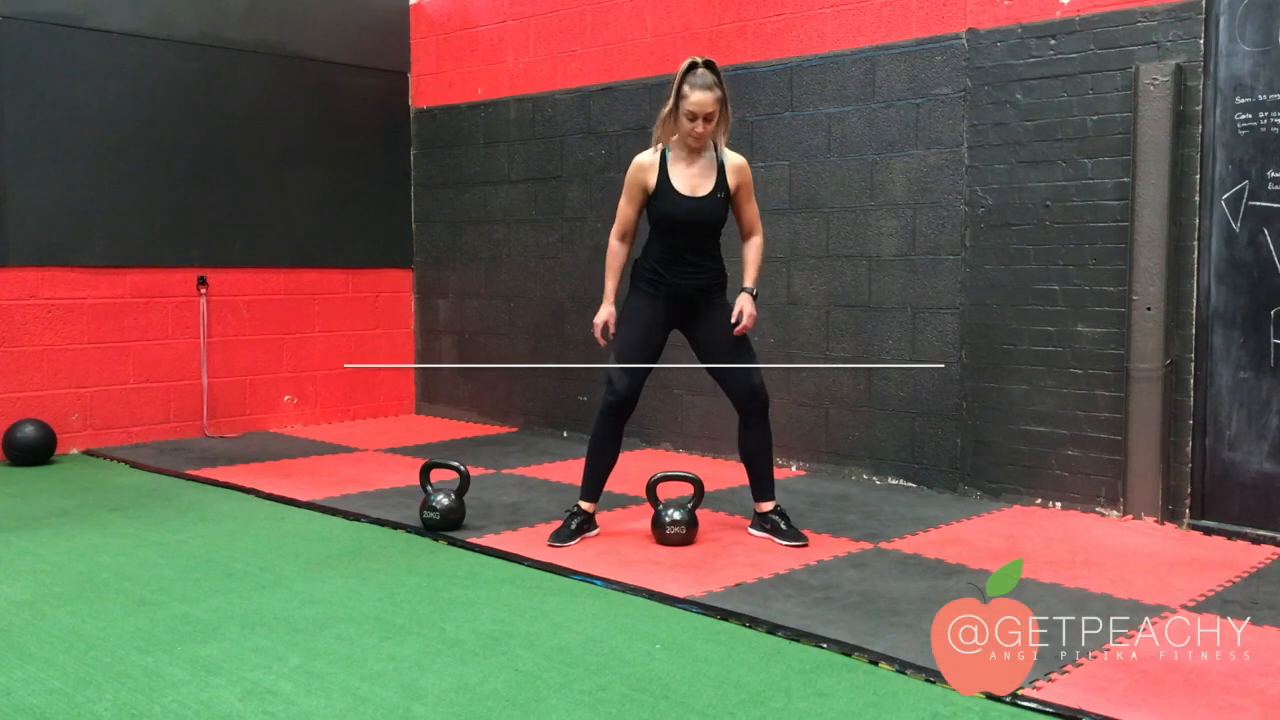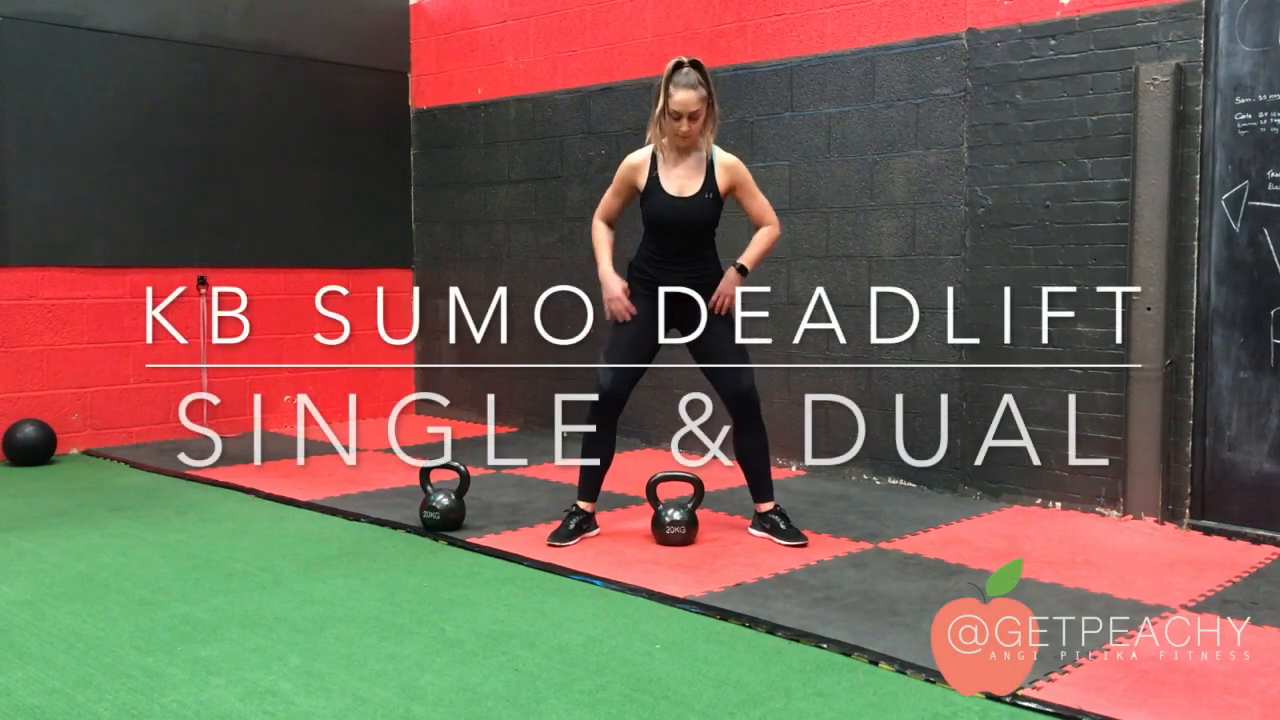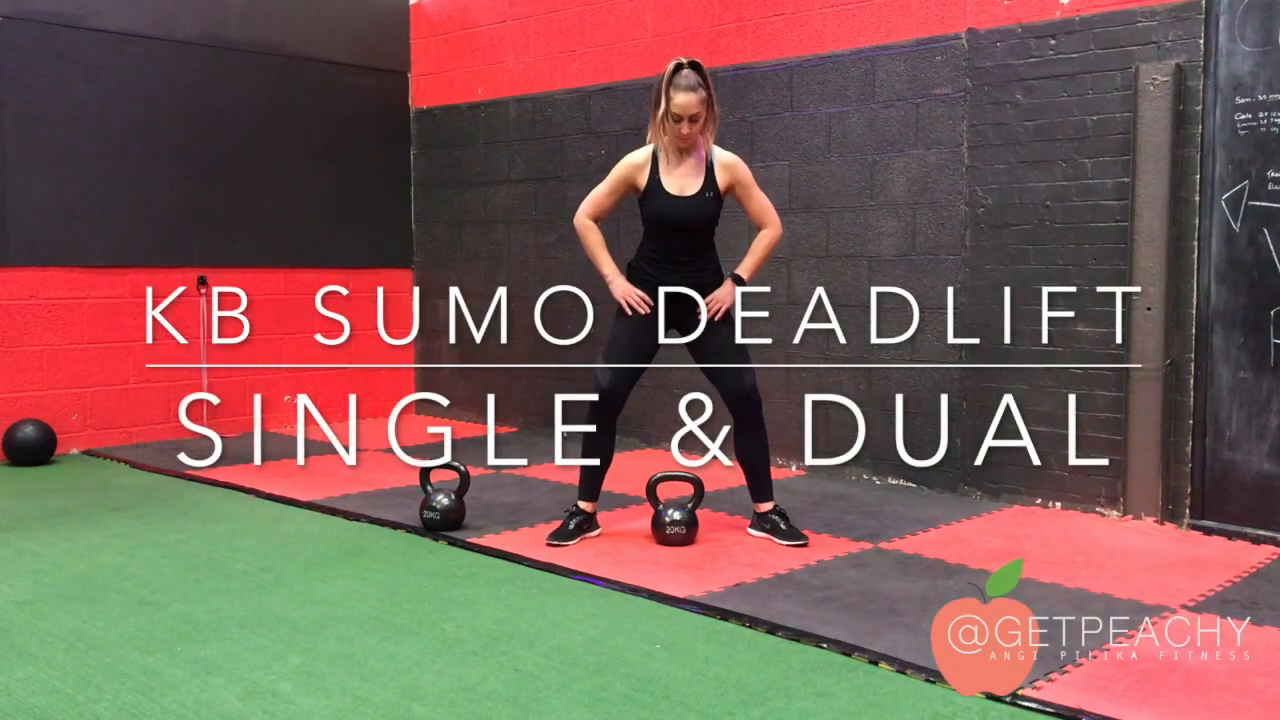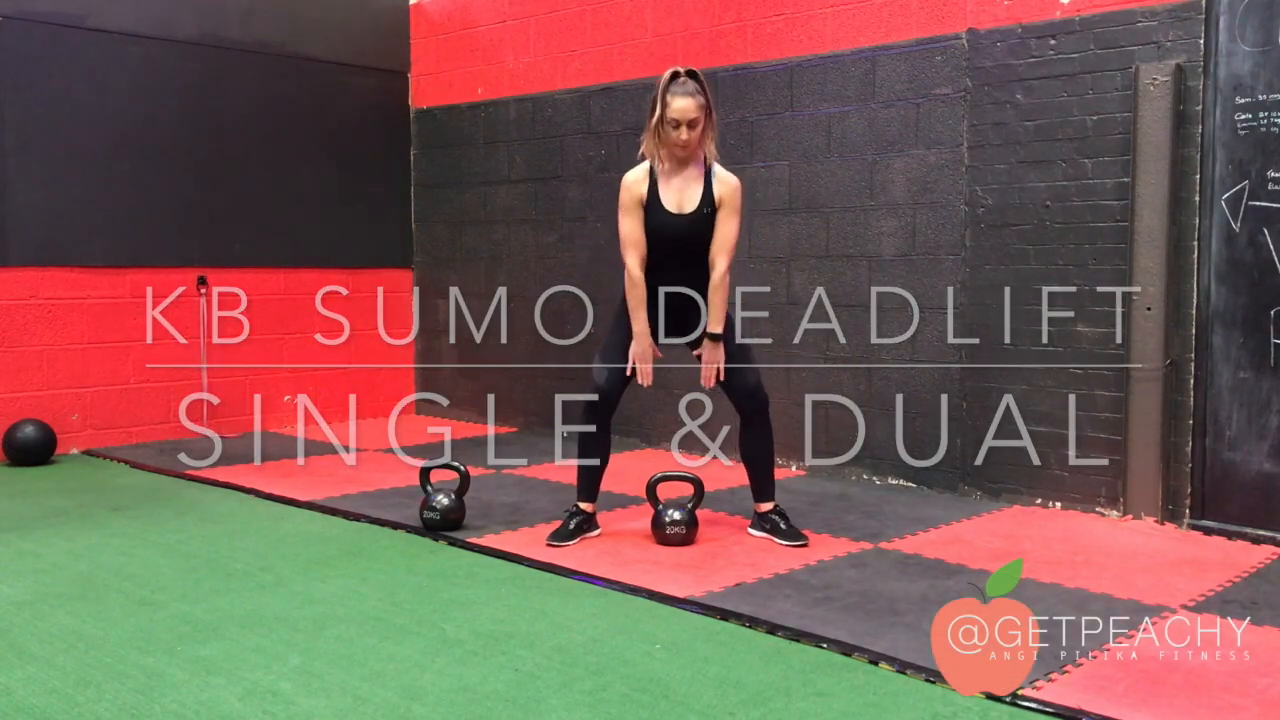
dt=1s
person 1, frame 1
left shoulder: (735, 167)
right shoulder: (647, 165)
left elbow: (753, 234)
right elbow: (621, 237)
left wrist: (748, 291)
right wrist: (608, 301)
left hip: (709, 299)
right hip: (651, 295)
left knee: (753, 395)
right knee: (618, 396)
left ankle: (766, 511)
right ankle: (584, 511)
person 1, frame 2
left shoulder: (726, 166)
right shoulder: (638, 164)
left elbow: (769, 225)
right elbow: (602, 221)
left wrist: (737, 273)
right wrist: (607, 274)
left hip: (705, 298)
right hip: (645, 295)
left knee: (744, 398)
right knee: (607, 395)
left ankle: (766, 512)
right ankle: (583, 512)
person 1, frame 3
left shoulder: (727, 166)
right shoulder: (638, 164)
left elbow: (770, 227)
right elbow: (585, 218)
left wrist: (735, 282)
right wrist: (614, 278)
left hip: (704, 297)
right hip: (646, 294)
left knee: (746, 398)
right knee: (606, 395)
left ankle: (766, 512)
right ankle: (584, 513)
person 1, frame 4
left shoulder: (725, 184)
right shoulder: (636, 181)
left elbow: (720, 267)
right elbow: (634, 265)
left wrist: (714, 337)
right wrist: (640, 336)
left hip: (702, 306)
right hip: (647, 303)
left knee: (753, 399)
right knee: (599, 397)
left ankle: (766, 513)
right ankle: (583, 513)
